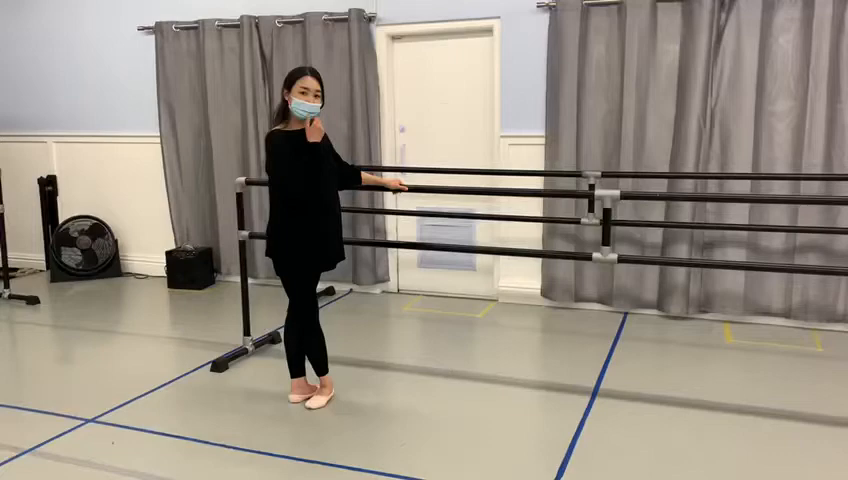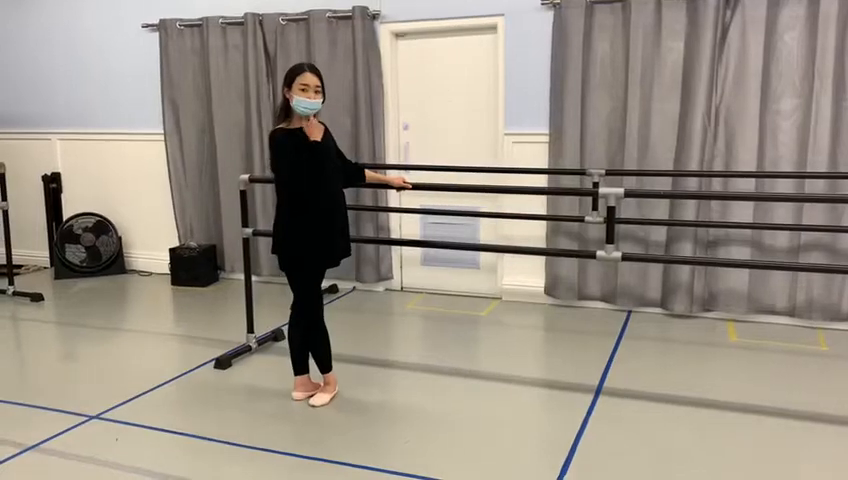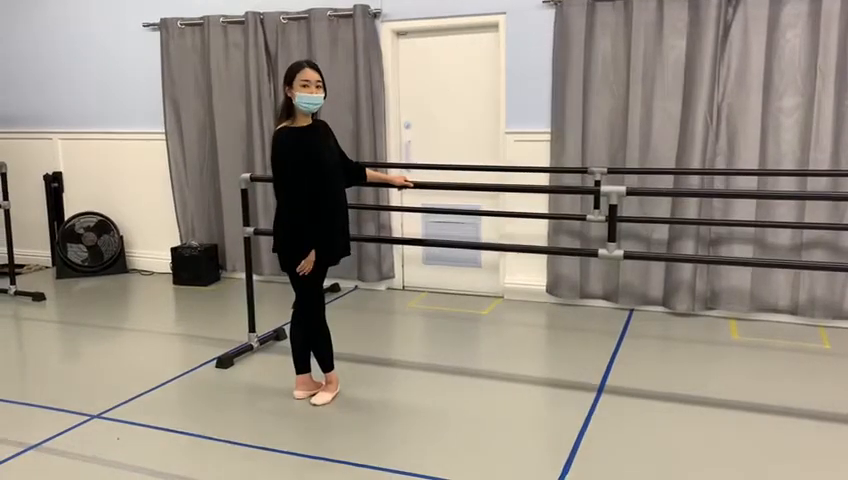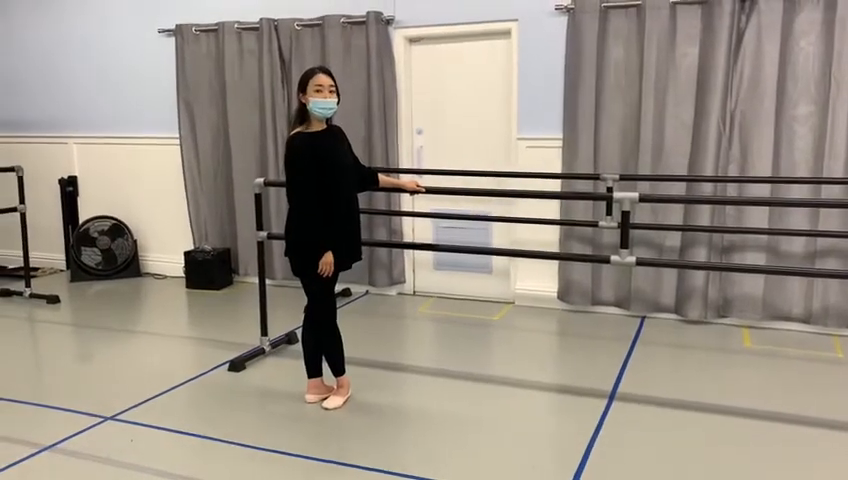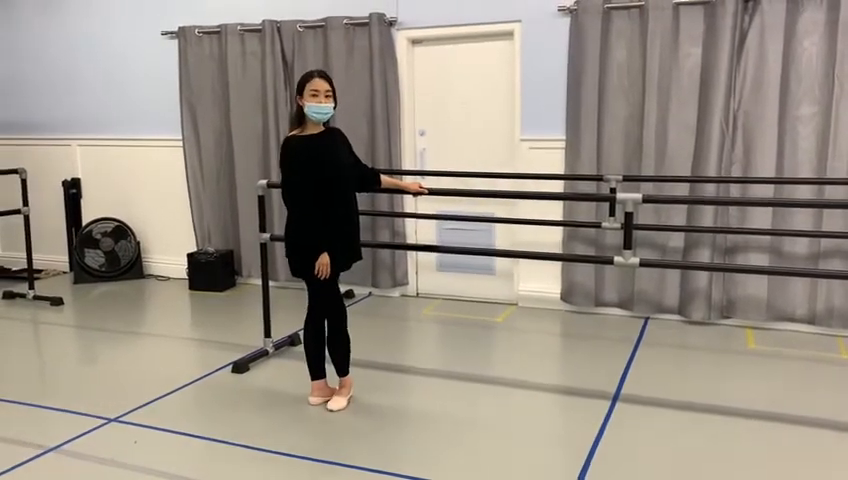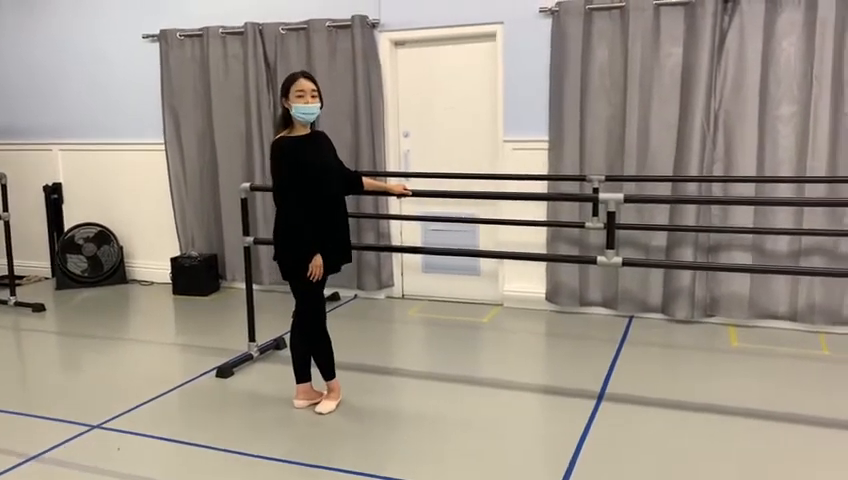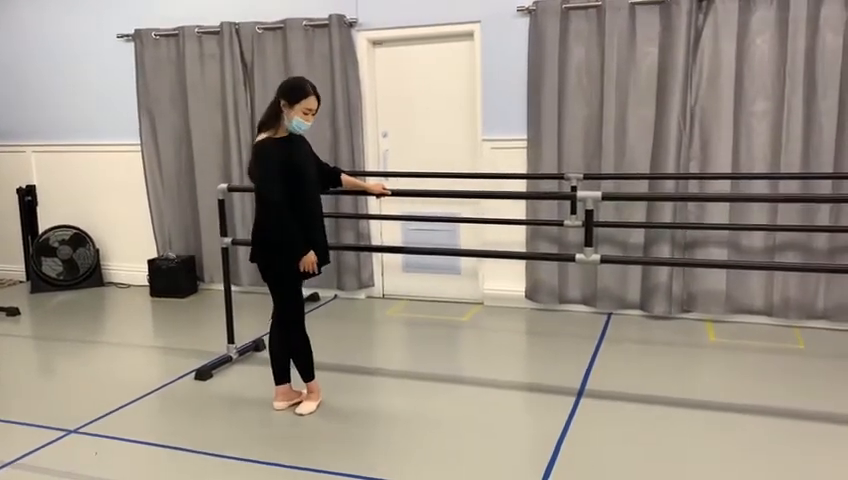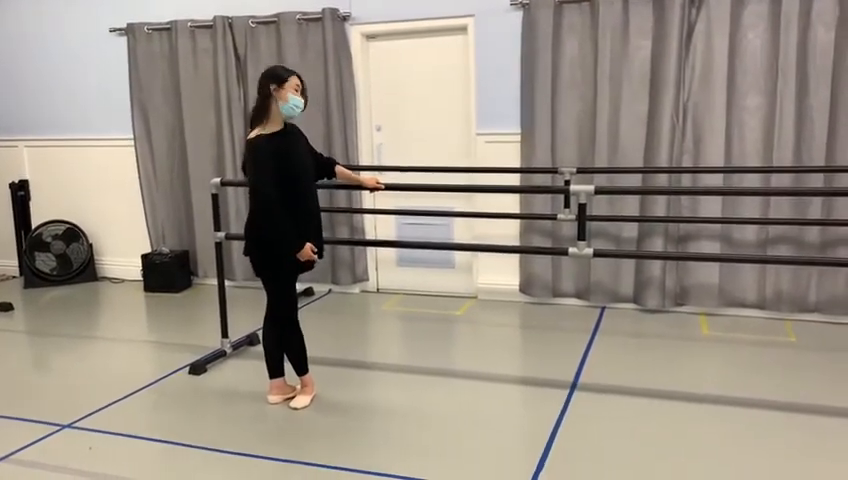
dt=0.7s
person 1, frame 1
left shoulder: (315, 134)
right shoulder: (278, 139)
left elbow: (342, 173)
right elbow: (300, 187)
left wrist: (384, 181)
right wrist: (313, 143)
left hip: (314, 233)
right hip: (292, 237)
left knee: (300, 307)
right knee: (305, 308)
left ankle: (299, 383)
right ankle: (324, 381)
person 1, frame 2
left shoulder: (319, 130)
right shoulder: (281, 138)
left elbow: (346, 170)
right elbow: (306, 184)
left wrist: (387, 180)
right wrist: (315, 142)
left hip: (320, 230)
right hip: (298, 235)
left knee: (305, 304)
right knee: (309, 305)
left ankle: (302, 381)
right ankle: (328, 378)
person 1, frame 3
left shoulder: (321, 129)
right shoulder: (285, 138)
left elbow: (346, 169)
right elbow: (288, 197)
left wrist: (388, 179)
right wrist: (305, 246)
left hip: (321, 232)
right hip: (299, 237)
left knee: (306, 304)
right knee: (311, 305)
left ankle: (303, 380)
right ankle: (329, 377)
person 1, frame 4
left shoulder: (336, 134)
right shoulder: (299, 143)
left elbow: (359, 175)
right elbow: (302, 201)
left wrist: (401, 184)
right wrist: (322, 247)
left hip: (333, 237)
right hip: (311, 242)
left knee: (318, 308)
right knee: (323, 309)
left ankle: (315, 384)
right ankle: (341, 381)
person 1, frame 5
left shoulder: (335, 137)
right shoulder: (293, 145)
left elbow: (362, 175)
right elbow: (297, 203)
left wrist: (403, 185)
right wrist: (318, 249)
left hip: (335, 237)
right hip: (310, 243)
left knee: (319, 309)
right knee: (334, 309)
left ankle: (319, 386)
right ankle: (344, 382)
person 1, frame 6
left shoulder: (320, 140)
right shoulder: (282, 147)
left elbow: (345, 179)
right elbow: (289, 205)
left wrist: (387, 187)
right wrist: (311, 251)
left hip: (322, 242)
right hip: (299, 247)
left knee: (306, 313)
right knee: (313, 314)
left ankle: (304, 390)
right ankle: (332, 385)
person 1, frame 7
left shoulder: (296, 142)
right shoulder: (266, 149)
left elbow: (326, 174)
right elbow: (274, 206)
left wrist: (366, 186)
right wrist: (301, 249)
left hip: (295, 245)
right hip: (278, 248)
left knee: (285, 315)
right knee: (291, 316)
left ankle: (283, 390)
right ankle: (312, 387)
person 1, frame 8
left shoulder: (292, 134)
right shoulder: (259, 145)
left elbow: (321, 164)
right elbow: (266, 202)
left wrist: (361, 180)
right wrist: (297, 243)
left hip: (291, 239)
right hip: (272, 242)
left knee: (279, 309)
right knee: (284, 310)
left ankle: (277, 385)
right ankle: (305, 381)
